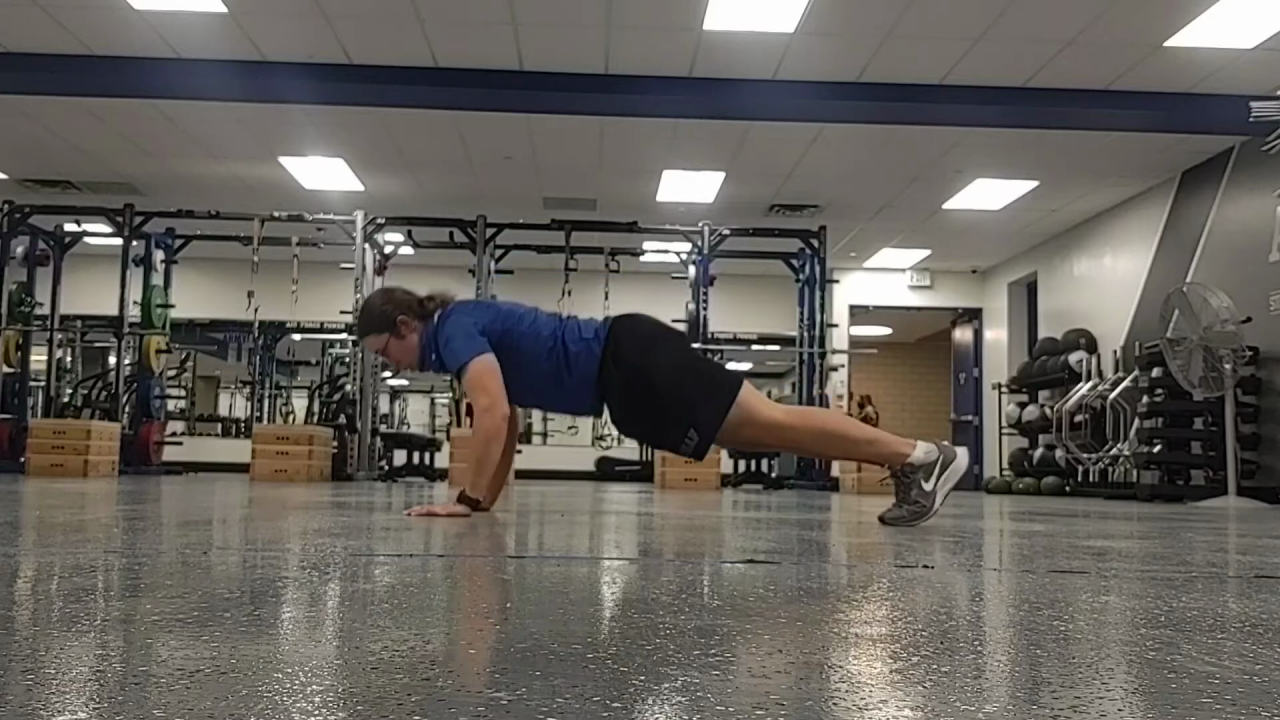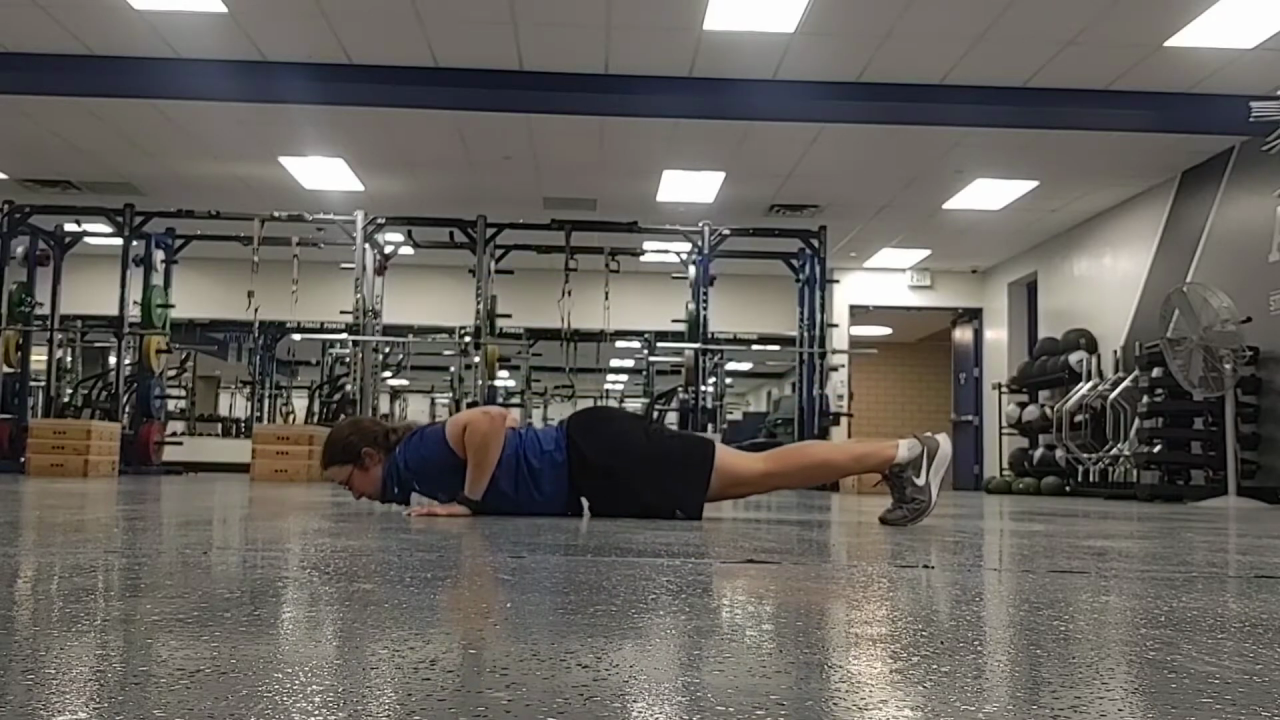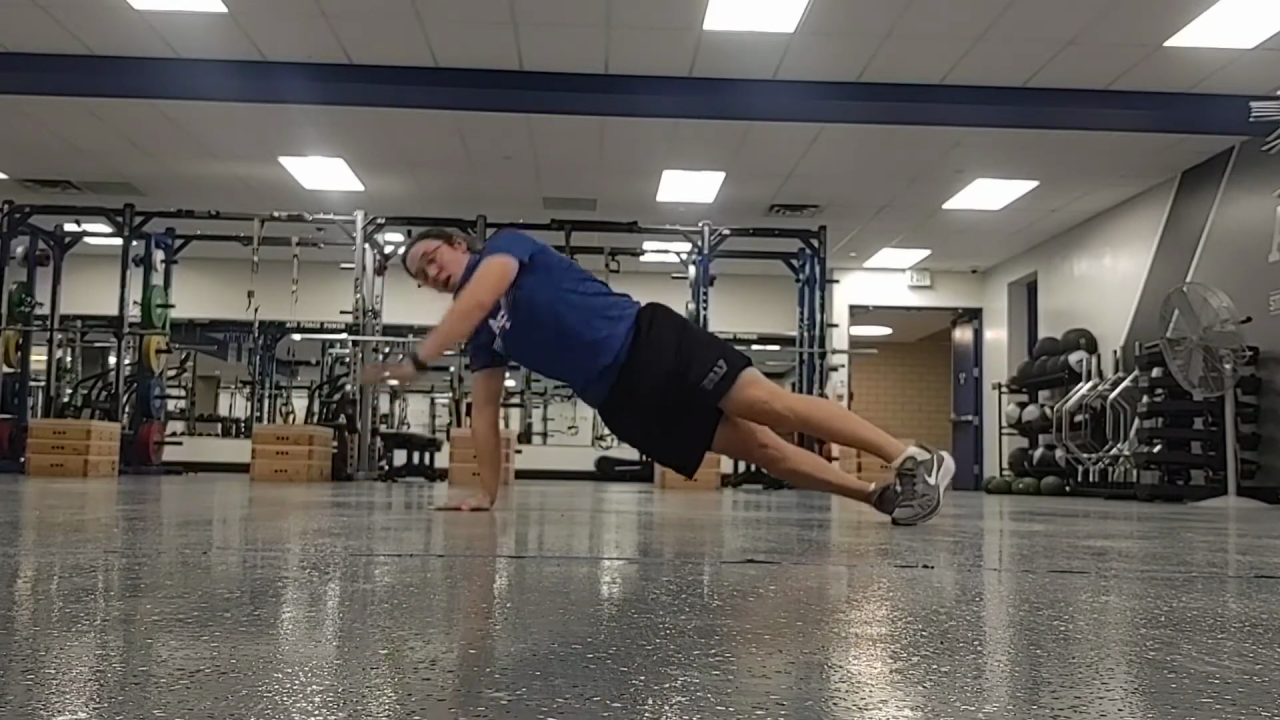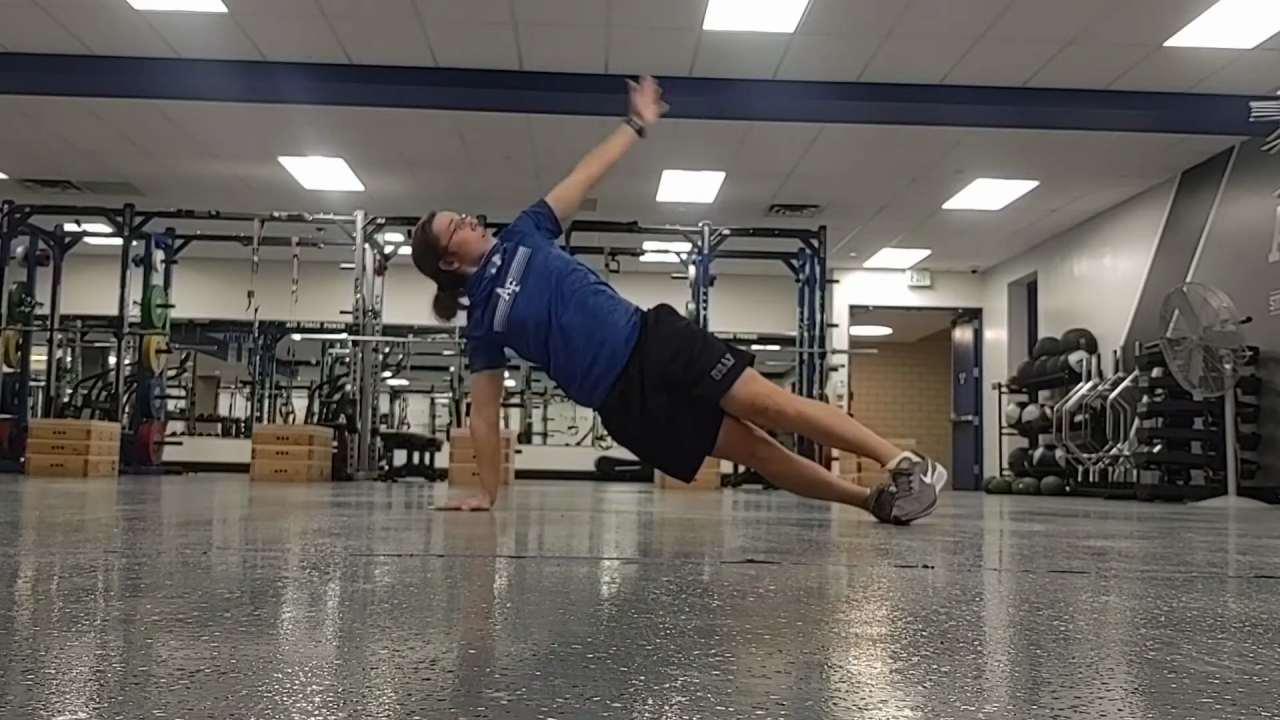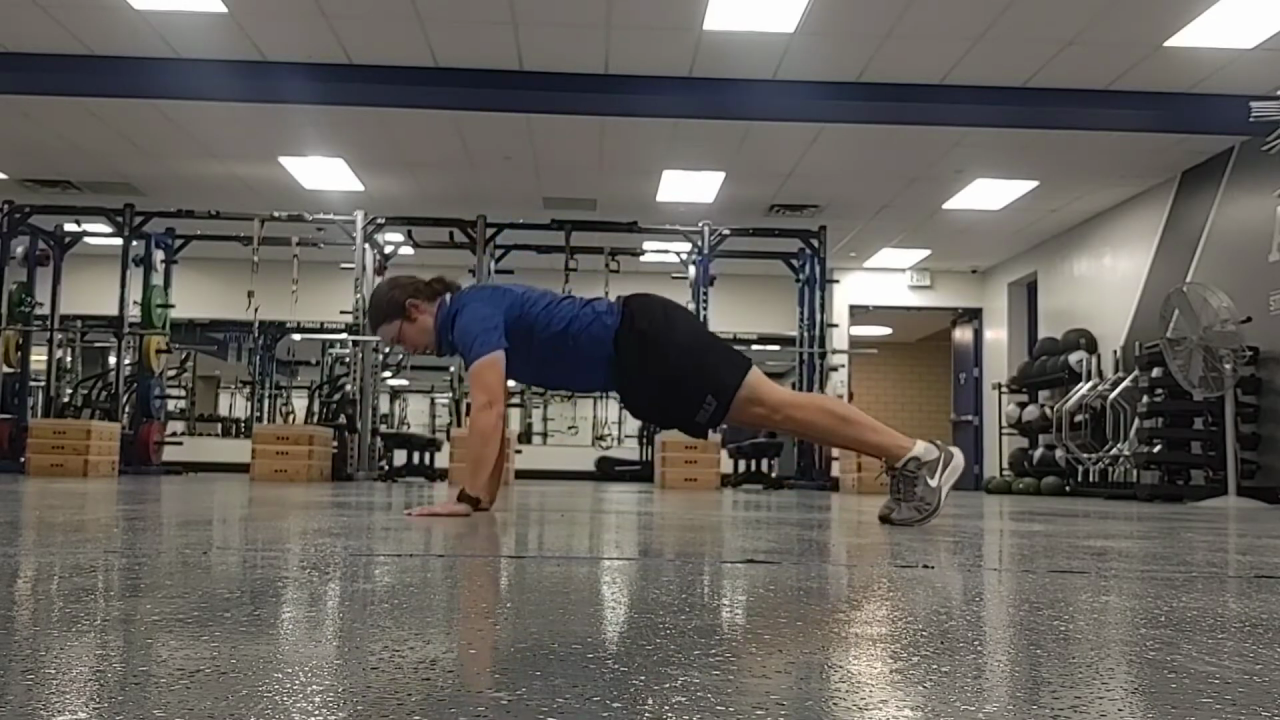
dt=1s
person 1, frame 1
left shoulder: (454, 329)
right shoulder: (464, 326)
left elbow: (495, 413)
right elbow: (507, 417)
left wrist: (468, 498)
right wrist: (487, 496)
left hip: (630, 360)
right hip: (623, 369)
left knee: (770, 421)
right knee: (762, 432)
left ankle: (921, 455)
right ankle: (915, 463)
person 1, frame 2
left shoulder: (416, 455)
right shoulder: (420, 457)
left elbow: (489, 419)
left wrist: (466, 501)
right wrist: (474, 500)
left hip: (597, 455)
right hip: (588, 459)
left knee: (754, 472)
right knee: (751, 470)
left ankle: (909, 452)
right ankle: (903, 455)
person 1, frame 3
left shoulder: (502, 255)
right shoulder: (486, 336)
left elbow: (481, 292)
right elbow: (485, 413)
left wrist: (417, 360)
right wrist: (488, 493)
left hip: (654, 342)
right hip: (623, 401)
left knee: (770, 403)
right knee: (755, 445)
left ankle: (912, 459)
right ankle: (882, 493)
person 1, frame 4
left shoulder: (525, 233)
right shoulder: (482, 325)
left elbow: (587, 175)
right elbow: (484, 414)
left wrist: (636, 124)
right wrist: (486, 490)
left hip: (656, 340)
right hip: (627, 401)
left knee: (772, 405)
right knee: (754, 451)
left ankle: (905, 465)
right ankle: (881, 497)
person 1, frame 5
left shoulder: (472, 311)
right shoulder: (468, 330)
left elbow: (487, 411)
right elbow: (494, 415)
left wrist: (471, 496)
right wrist: (488, 494)
left hip: (645, 336)
right hip: (636, 375)
left knee: (774, 404)
right knee: (767, 415)
left ankle: (923, 455)
right ankle: (904, 461)
